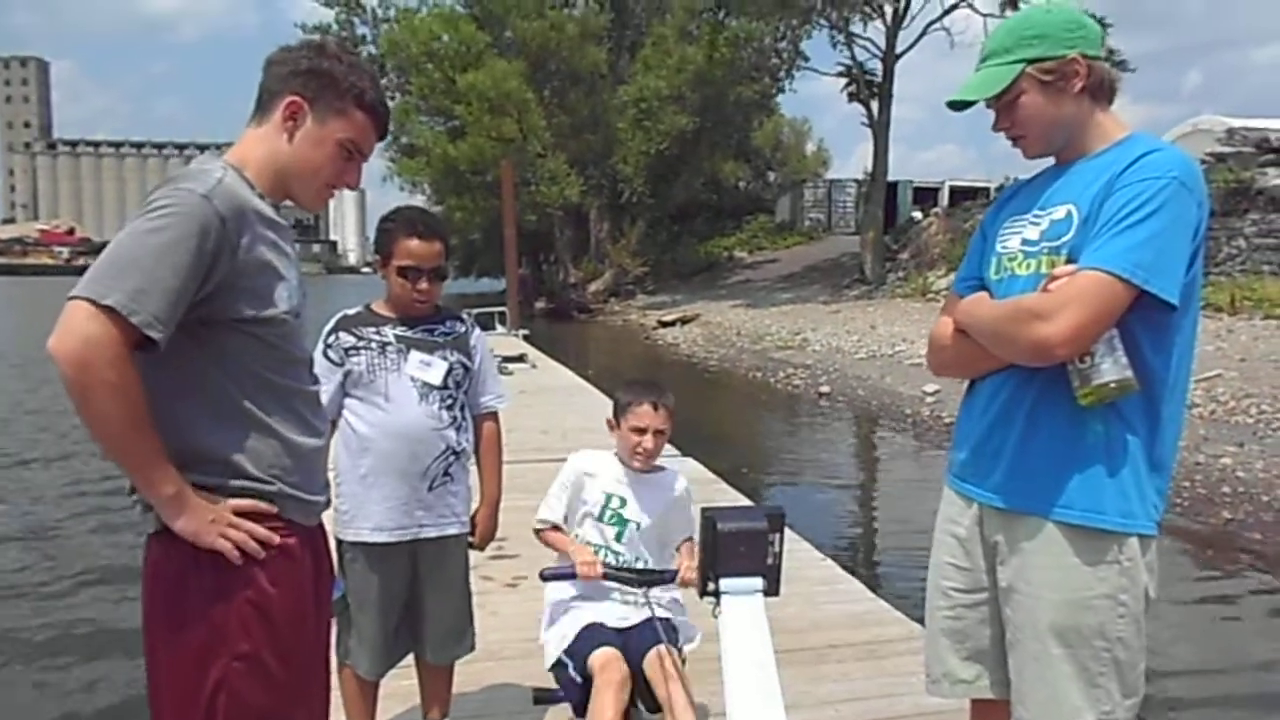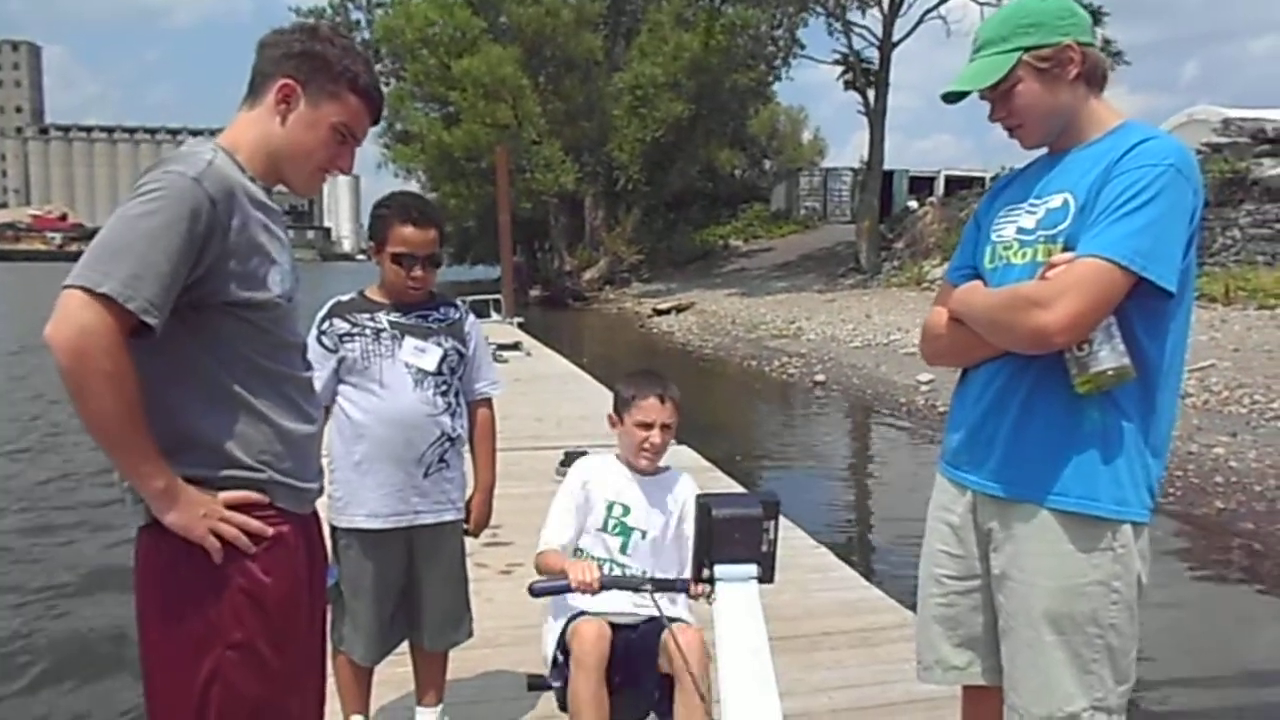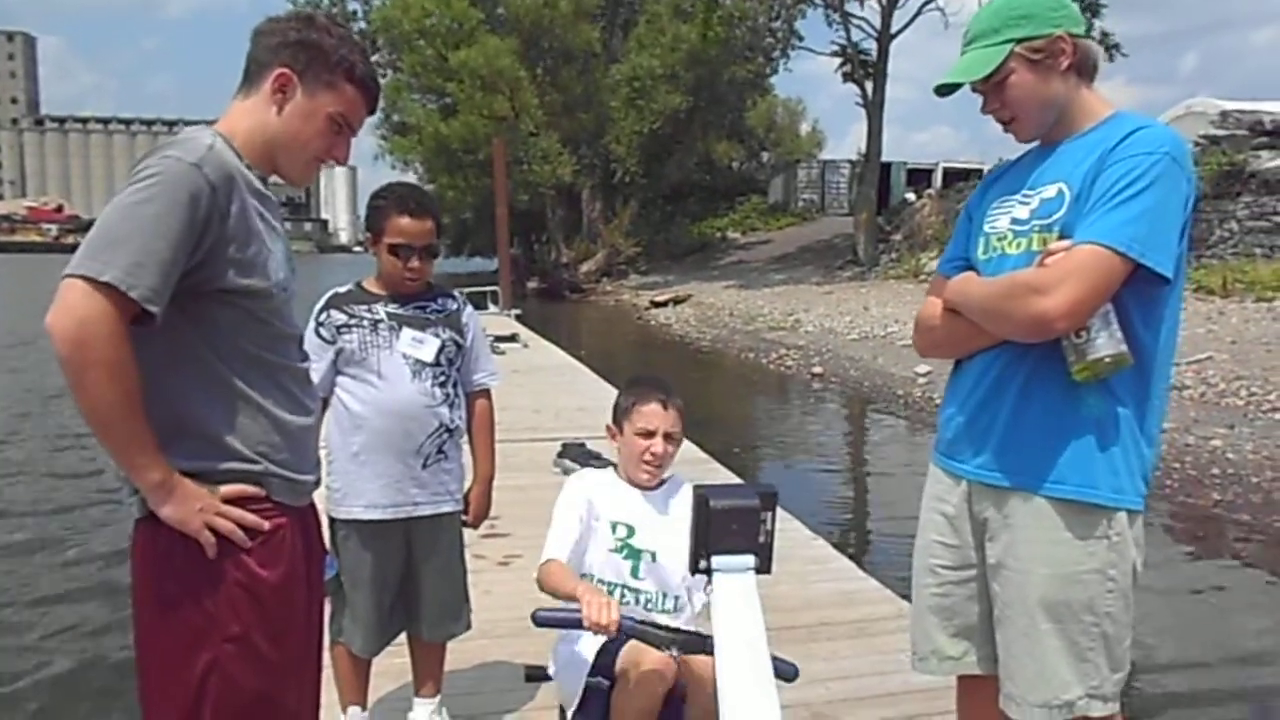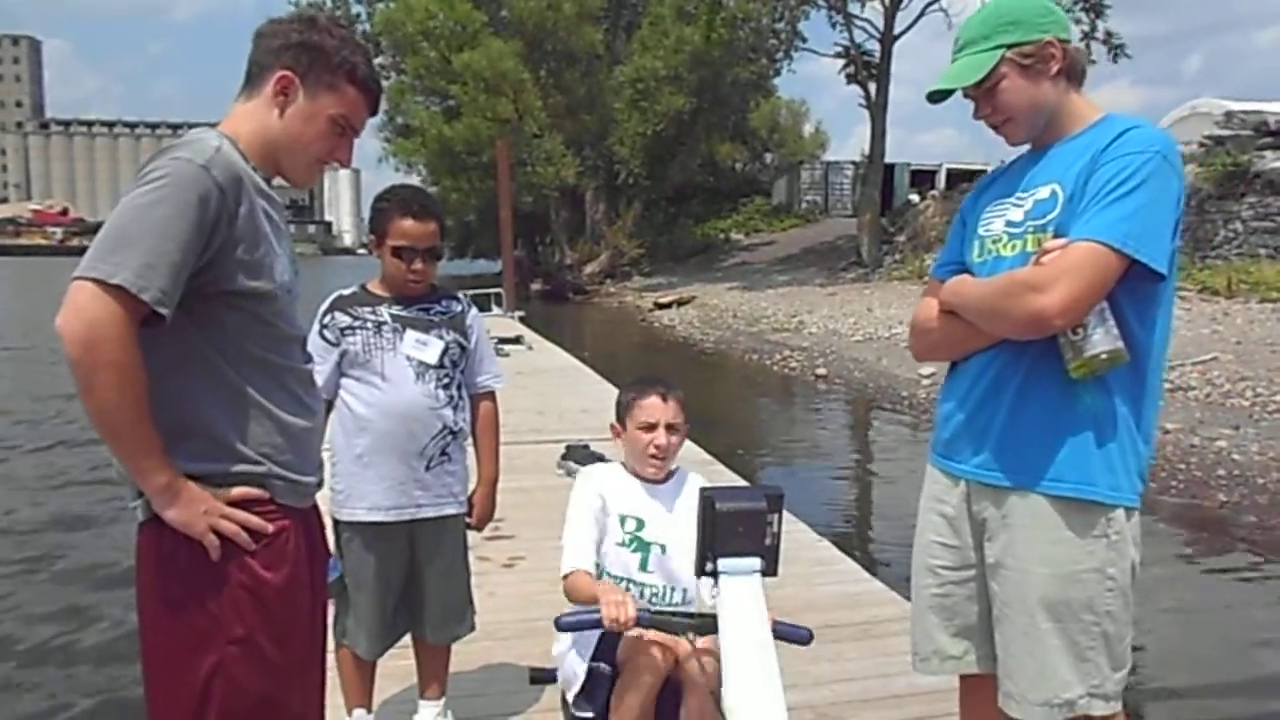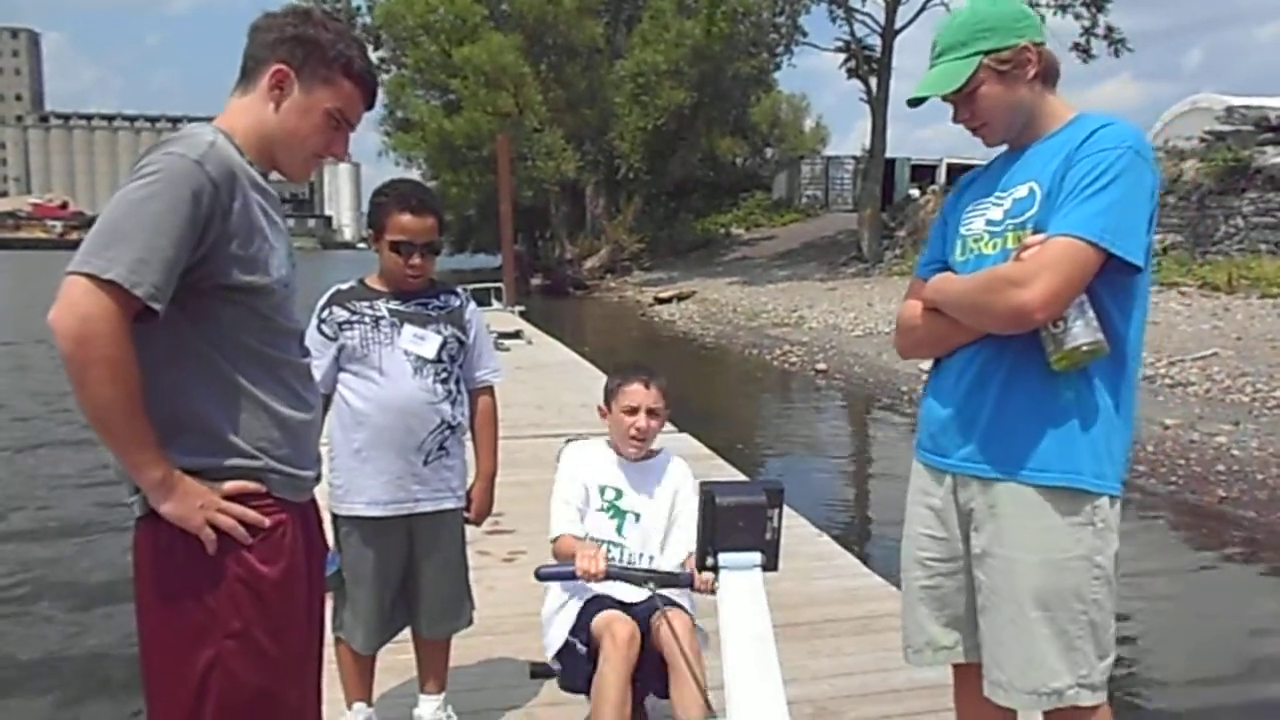
dt=0.3s
person 1, frame 1
left shoulder: (1156, 176)
right shoulder: (1014, 203)
left elbow: (1055, 332)
right elbow: (942, 351)
left wrist: (975, 311)
right wrist: (1025, 323)
left hip: (1079, 505)
right hip: (975, 490)
person 1, frame 2
left shoulder: (1152, 164)
right shoulder: (1008, 192)
left elbow: (1055, 317)
right elbow: (936, 339)
left wrist: (972, 300)
right wrist: (1021, 311)
left hip: (1072, 494)
right hip: (967, 476)
person 1, frame 3
left shoulder: (1145, 153)
right shoulder: (1000, 183)
left elbow: (1055, 305)
right elbow: (929, 331)
left wrist: (965, 290)
right wrist: (1019, 303)
left hip: (1067, 480)
right hip: (960, 465)
person 1, frame 4
left shoulder: (1135, 152)
right shoulder: (993, 188)
left elbow: (1052, 302)
right elbow: (926, 334)
left wrist: (962, 292)
right wrist: (1012, 301)
left hip: (1065, 479)
right hip: (959, 465)
person 1, frame 5
left shoulder: (1109, 150)
right shoulder: (973, 188)
left elbow: (1031, 297)
right elbow: (910, 332)
left wrist: (945, 289)
right wrist: (996, 298)
left hip: (1049, 467)
right hip: (944, 458)
person 2, frame 1
left shoulder: (261, 220)
right shoulder: (207, 202)
right elbow: (81, 342)
left wrist: (297, 529)
right wrist: (174, 501)
left hip: (287, 541)
right hip: (235, 551)
person 2, frame 2
left shoulder: (252, 203)
right shoulder: (198, 184)
right elbow: (77, 331)
left wrist: (293, 524)
right wrist: (165, 493)
left hip: (281, 528)
right hip: (230, 542)
person 2, frame 3
left shoulder: (248, 191)
right shoulder: (195, 170)
right elbow: (77, 320)
left wrist: (292, 505)
right wrist: (161, 484)
left hip: (277, 519)
right hip: (226, 532)
person 2, frame 4
left shoulder: (251, 191)
right shoulder: (201, 171)
right elbow: (89, 322)
left wrist: (292, 521)
right wrist: (166, 489)
left hip: (279, 522)
right hip: (230, 534)
person 2, frame 5
left shoulder: (249, 186)
right shoulder: (196, 166)
right elbow: (81, 318)
left wrist: (291, 504)
right wrist: (162, 483)
left hip: (277, 517)
right hip: (226, 531)
person 3, frame 1
left shoulder: (463, 336)
right shoulder: (346, 334)
left elbow: (485, 420)
left wrist: (490, 501)
left hip: (443, 517)
right hip: (368, 519)
left knee: (439, 636)
right knee: (361, 641)
person 3, frame 2
left shoulder: (457, 322)
right shoulder: (339, 320)
left elbow: (480, 406)
left wrist: (484, 488)
left hip: (438, 503)
right hip: (362, 506)
left knee: (434, 620)
right knee: (356, 625)
person 3, frame 3
left shoulder: (455, 312)
right shoulder: (338, 311)
left elbow: (478, 397)
left wrist: (483, 479)
left hip: (436, 494)
right hip: (360, 497)
left knee: (432, 611)
right knee: (355, 616)
person 3, frame 4
left shoulder: (459, 315)
right shoulder: (341, 314)
left elbow: (482, 400)
left wrist: (487, 481)
left hip: (440, 496)
right hip: (364, 499)
left knee: (436, 613)
right knee: (359, 617)
person 3, frame 5
left shoulder: (457, 309)
right shoulder: (340, 308)
left elbow: (481, 393)
left wrist: (486, 476)
left hip: (439, 491)
right hip: (362, 493)
left knee: (436, 608)
right knee: (358, 612)
person 4, frame 1
left shoulder: (675, 486)
right shoulder: (584, 467)
left elbow: (684, 539)
right elbow: (544, 526)
left wrist: (689, 560)
right wrist: (574, 548)
left hip: (648, 608)
right hip: (584, 606)
left knee: (667, 669)
right knee: (611, 674)
person 4, frame 2
left shoulder: (682, 488)
right shoulder: (589, 473)
left elbow: (696, 564)
right elbow: (545, 557)
right wrist: (572, 564)
left hip: (656, 617)
right hip: (586, 611)
left knee: (689, 643)
right knee: (591, 636)
person 4, frame 3
left shoulder: (689, 501)
right shoulder: (587, 489)
right elbow: (548, 571)
right wrist: (588, 594)
right hip: (598, 649)
left knee: (704, 669)
right knee: (653, 663)
person 4, frame 4
left shoulder: (697, 494)
right shoulder: (596, 484)
right elbow: (573, 581)
right wrist: (606, 593)
left hip: (679, 636)
right hip: (602, 639)
left knee: (703, 661)
right knee: (654, 651)
person 4, frame 5
left shoulder: (677, 473)
right shoulder: (579, 458)
left elbow: (688, 550)
right elbow: (560, 544)
left wrist: (697, 568)
right wrist: (582, 549)
left hip: (655, 595)
right hip: (588, 594)
left knee: (679, 630)
right knee: (620, 633)
